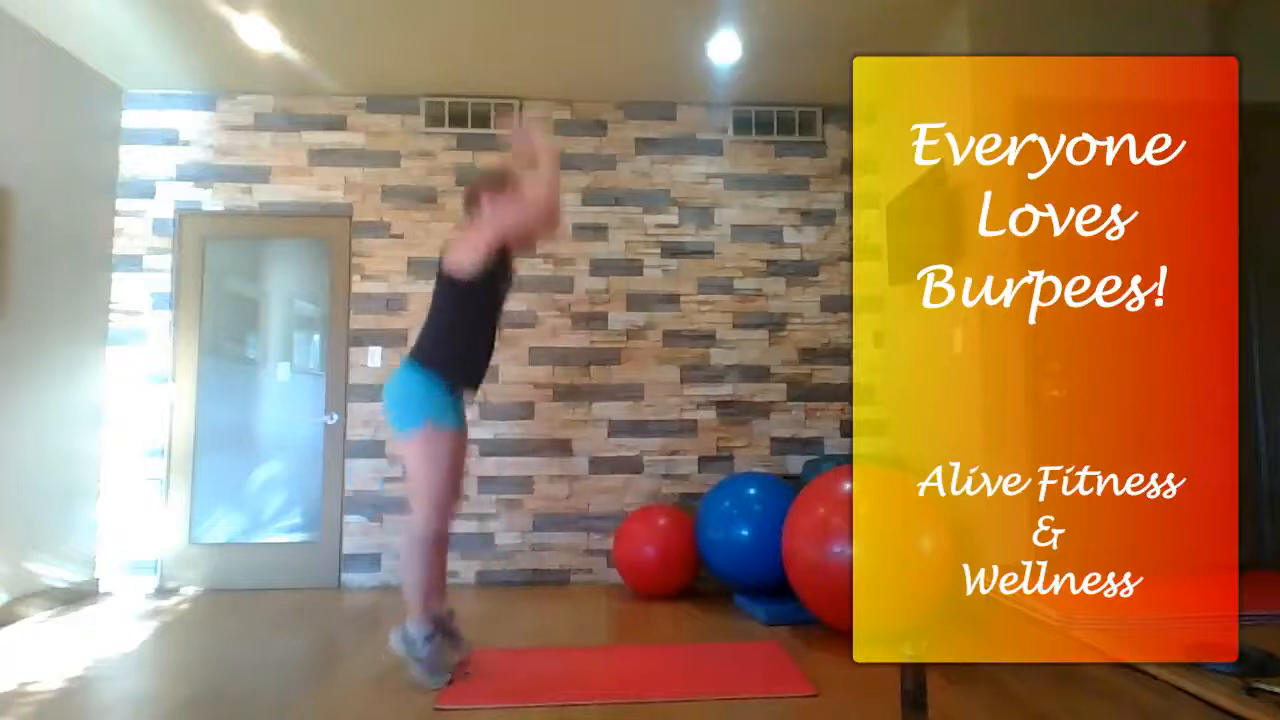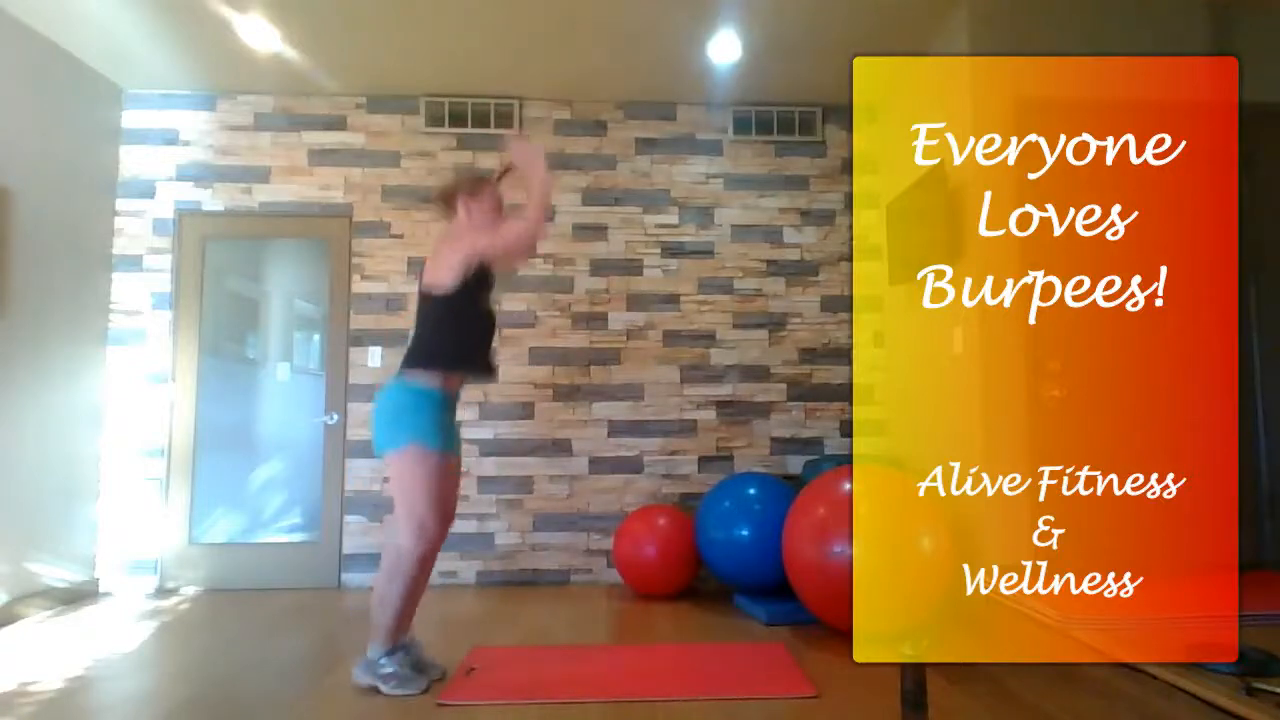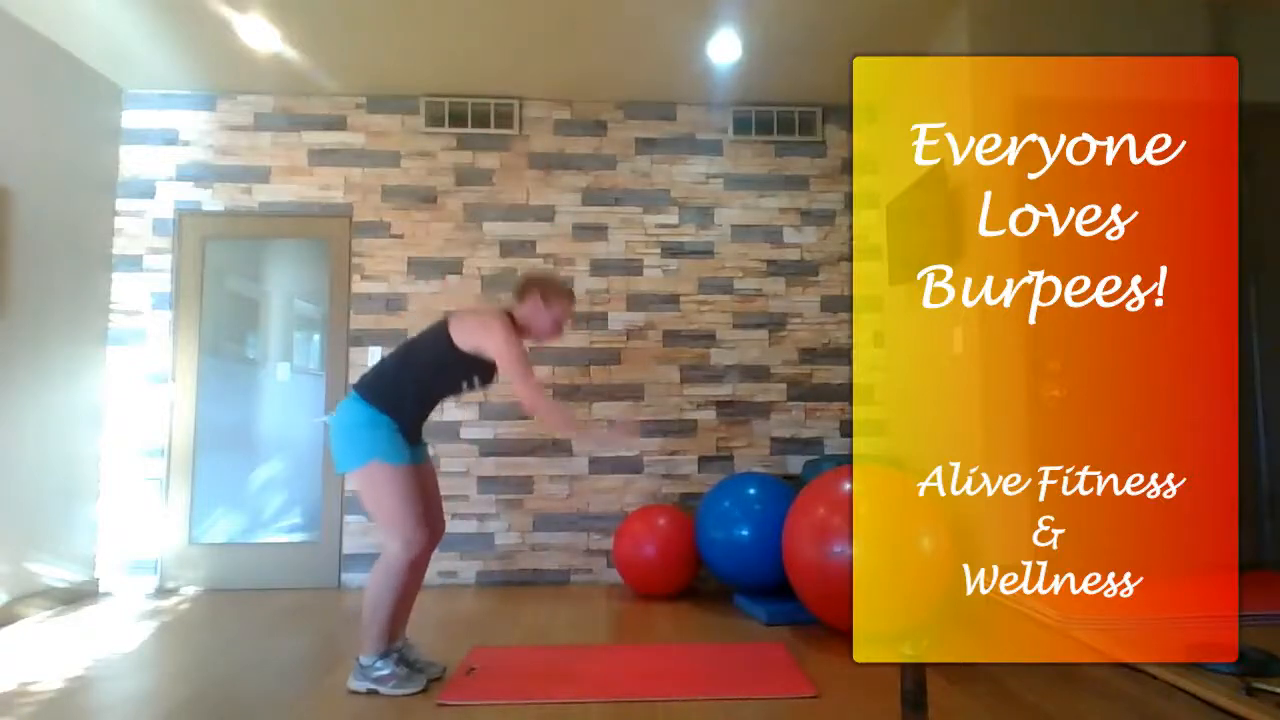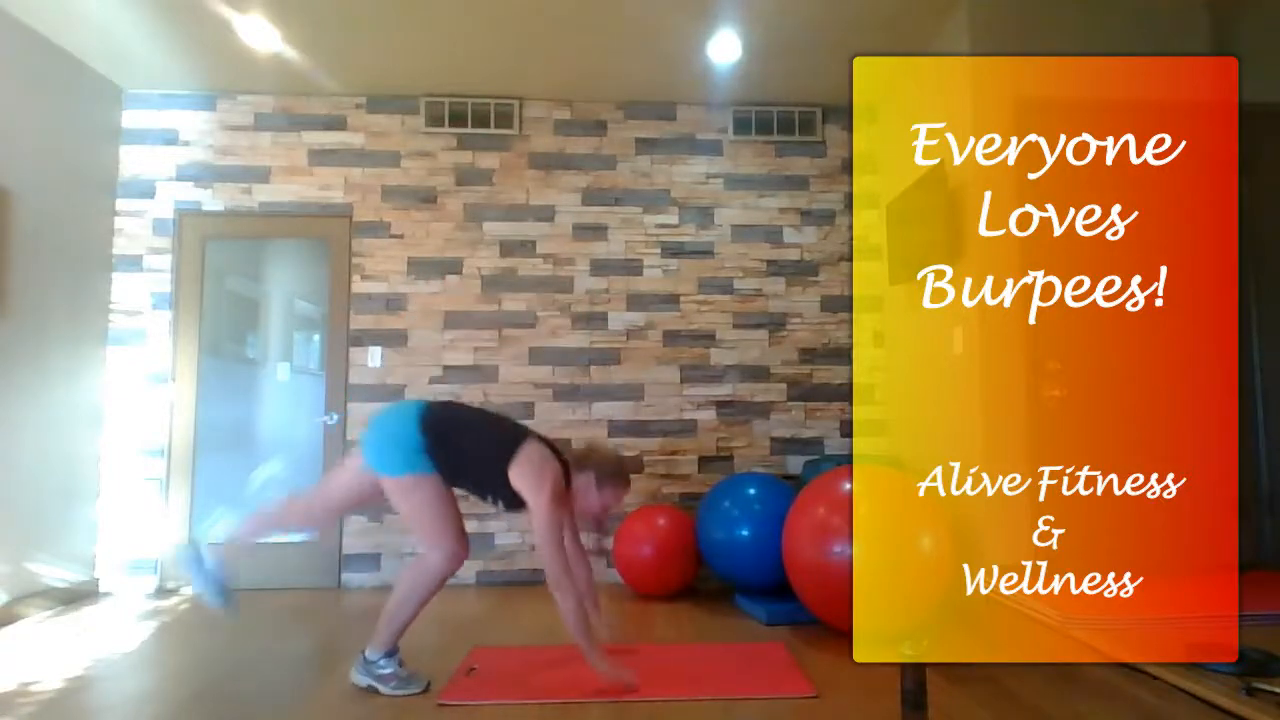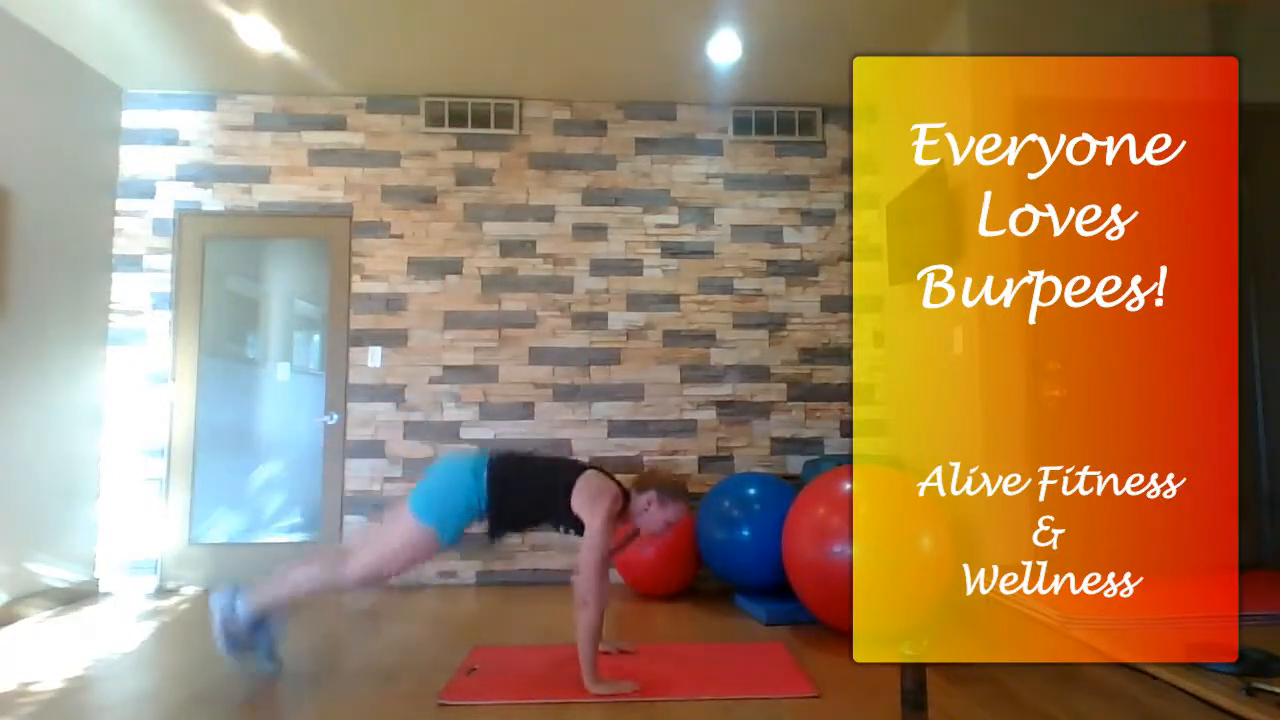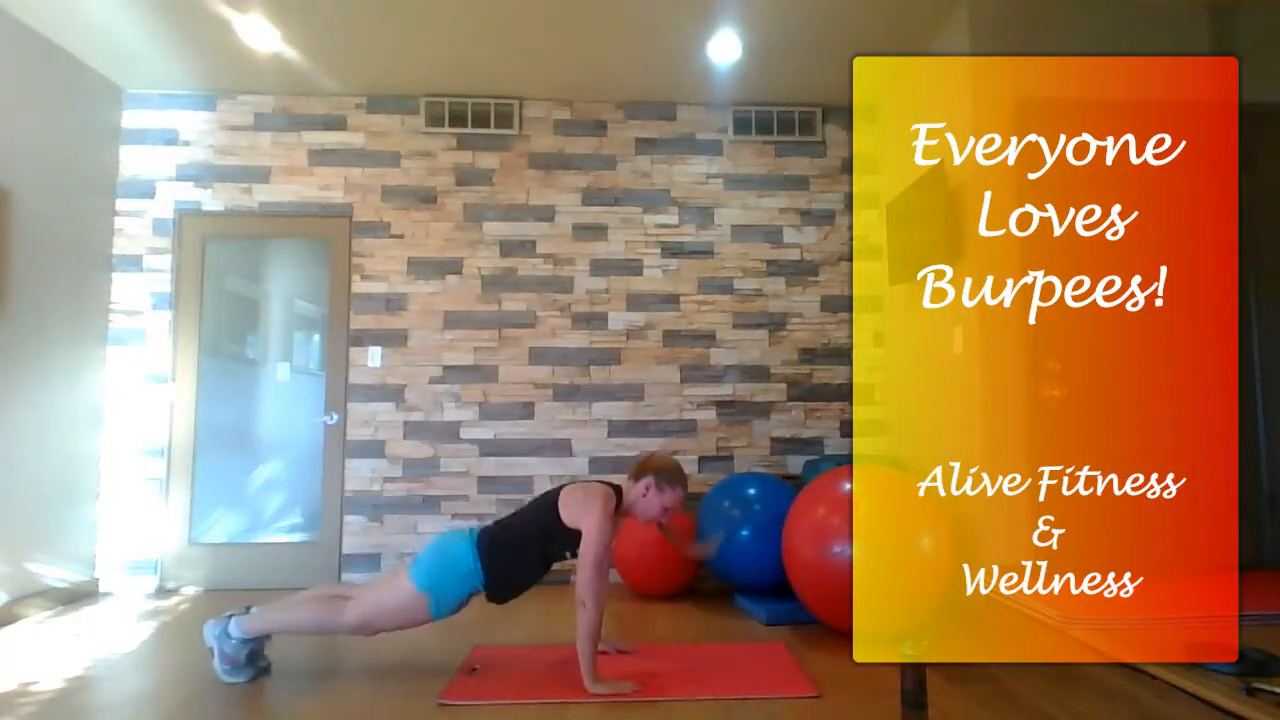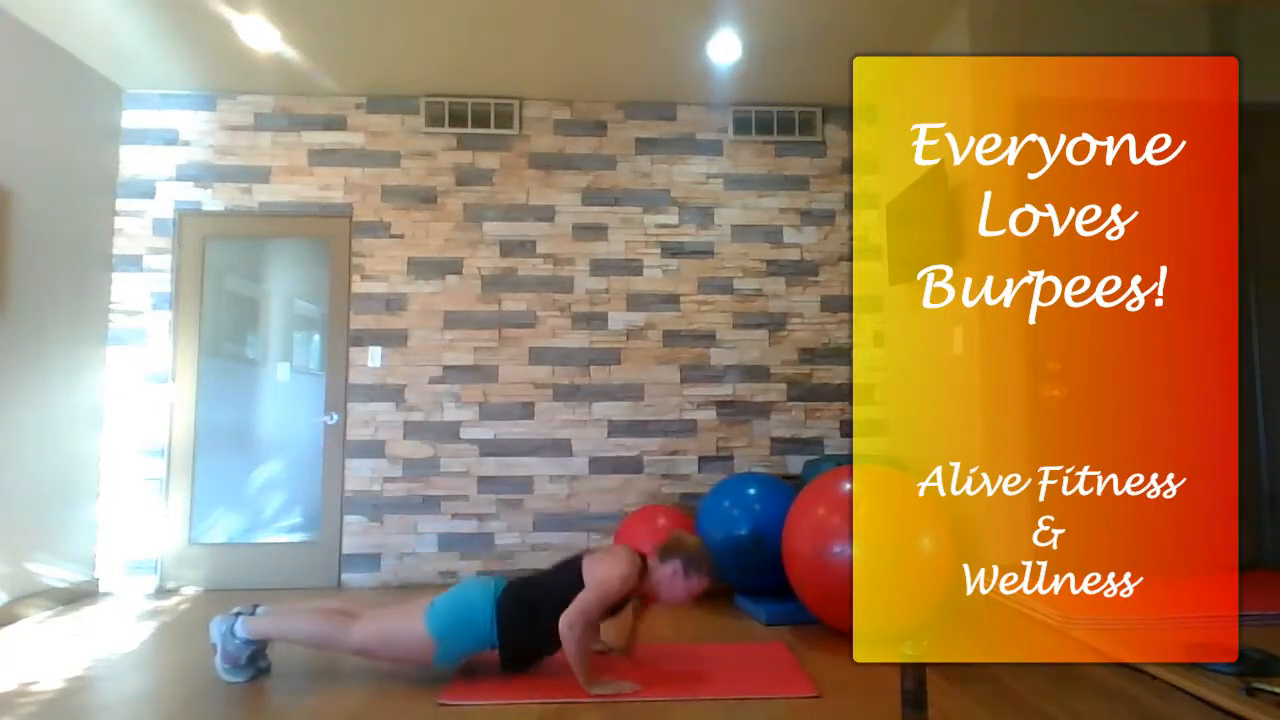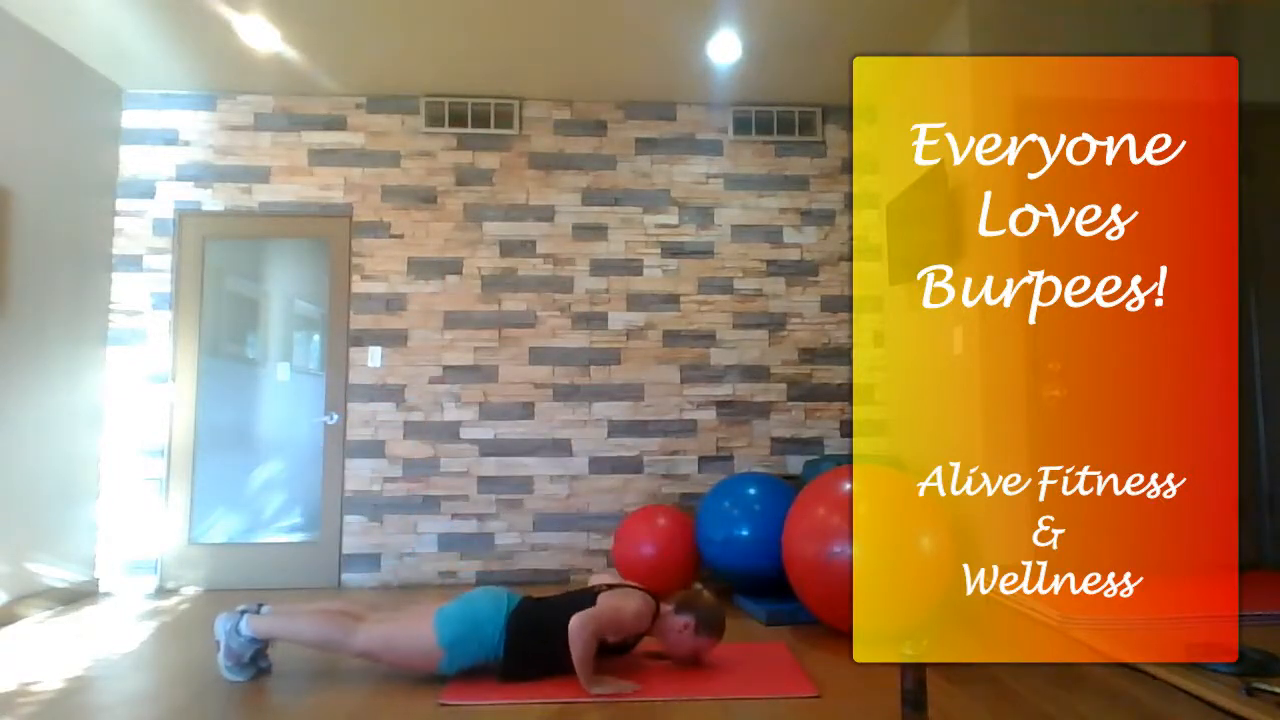
dt=0.4s
person 1, frame 1
left shoulder: (492, 250)
right shoulder: (473, 240)
left elbow: (546, 219)
right elbow: (539, 201)
left wrist: (531, 164)
right wrist: (543, 153)
left hip: (441, 389)
right hip: (422, 388)
left knee: (440, 510)
right knee: (430, 513)
left ankle: (433, 616)
right ankle: (417, 632)
person 1, frame 2
left shoulder: (470, 255)
right shoulder: (460, 246)
left elbow: (519, 250)
right elbow: (531, 226)
left wrist: (517, 172)
right wrist: (537, 172)
left hip: (434, 404)
right hip: (414, 403)
left knee: (432, 529)
right knee: (415, 534)
left ankle: (395, 642)
right ankle: (377, 657)
person 1, frame 3
left shoulder: (503, 335)
right shoulder: (494, 329)
left elbow: (541, 405)
right elbow: (537, 405)
left wrist: (586, 428)
right wrist: (598, 433)
left hip: (394, 421)
right hip: (368, 422)
left knee: (424, 535)
right knee: (405, 544)
left ankle: (391, 643)
right ankle: (370, 663)
person 1, frame 4
left shoulder: (565, 481)
right shoulder: (546, 486)
left elbow: (575, 554)
right elbow: (559, 578)
left wrist: (596, 625)
right wrist: (596, 656)
left hip: (410, 426)
right hip: (404, 436)
left knee: (318, 507)
right knee: (447, 554)
left ankle: (210, 559)
right ankle: (377, 660)
person 1, frame 5
left shoulder: (613, 503)
right shoulder: (607, 504)
left elbow: (590, 579)
right elbow: (588, 595)
left wrist: (597, 640)
right wrist: (592, 679)
left hip: (467, 480)
right hip: (463, 486)
left knee: (361, 554)
right knee: (361, 571)
left ankle: (251, 602)
right ankle: (240, 606)
person 1, frame 6
left shoulder: (606, 500)
right shoulder: (600, 506)
left elbow: (589, 585)
right elbow: (588, 595)
left wrist: (597, 640)
right wrist: (592, 679)
left hip: (470, 557)
right hip: (463, 564)
left knee: (361, 598)
right knee: (356, 617)
left ankle: (249, 620)
right ankle: (236, 629)
person 1, frame 7
left shoulder: (627, 563)
right shoulder: (626, 573)
right elbow: (569, 622)
left wrist: (598, 639)
right wrist: (591, 682)
left hip: (490, 601)
right hip: (482, 618)
left knee: (364, 620)
right knee: (356, 636)
left ankle: (253, 617)
right ankle: (241, 628)
person 1, frame 8
left shoulder: (636, 597)
right shoulder: (640, 613)
right elbow: (580, 627)
left wrist: (618, 649)
right wrist: (592, 681)
left hip: (500, 611)
right hip: (490, 629)
left knee: (370, 621)
right knee: (359, 638)
left ankle: (258, 617)
right ankle: (246, 627)
